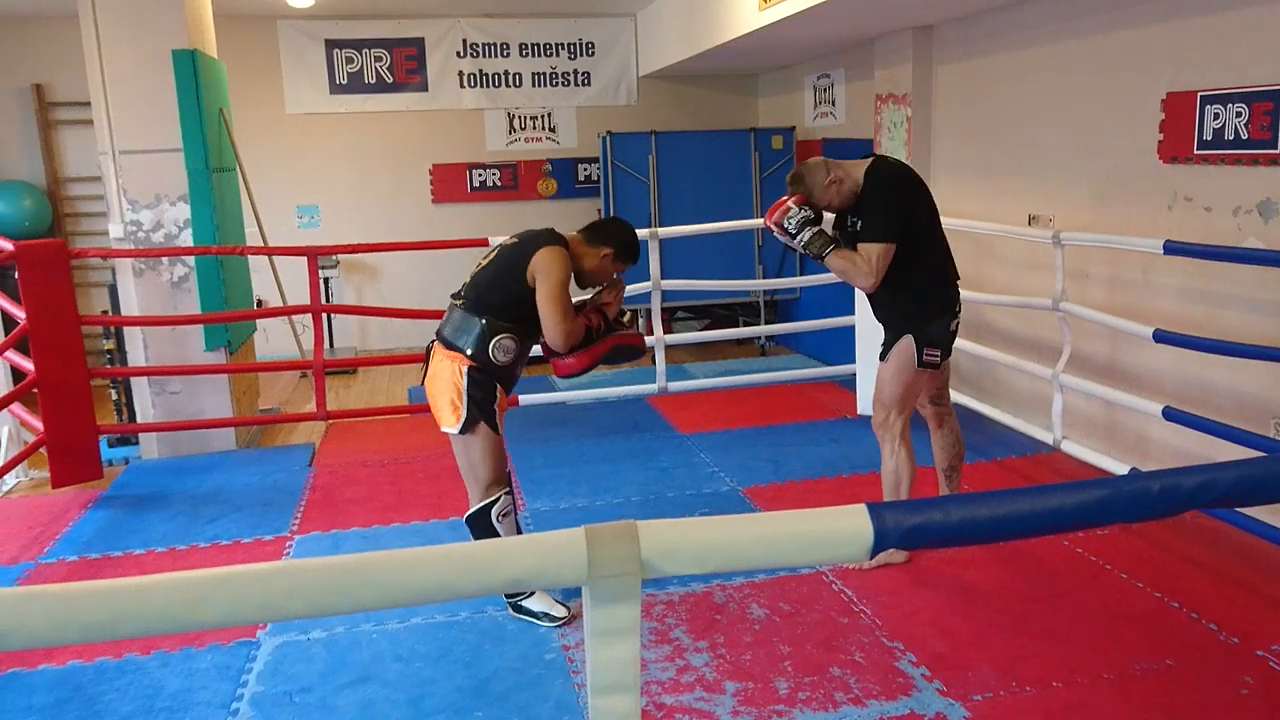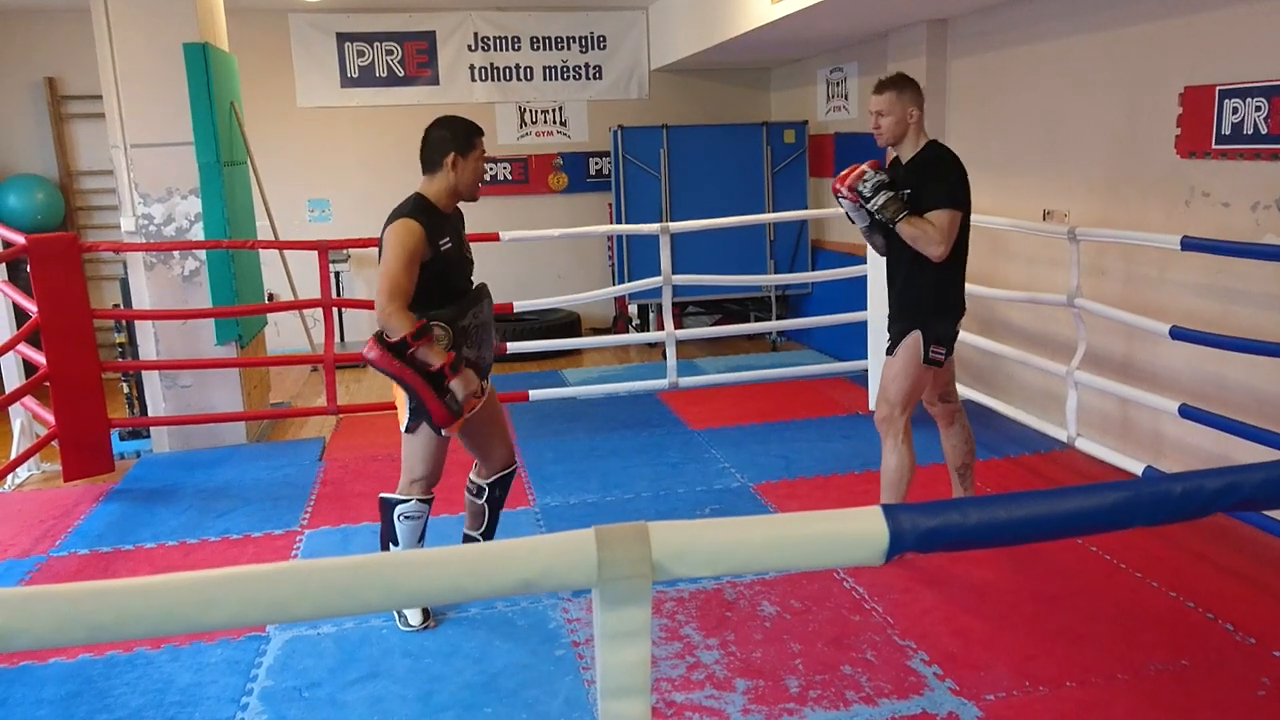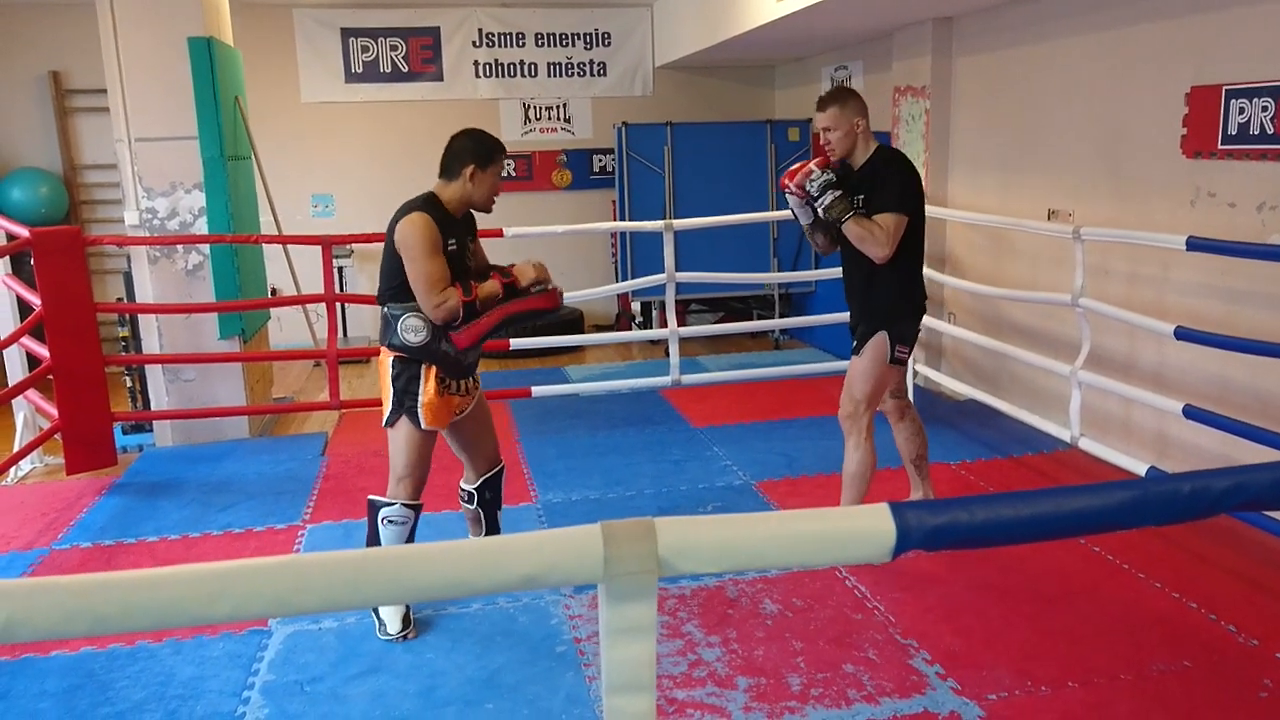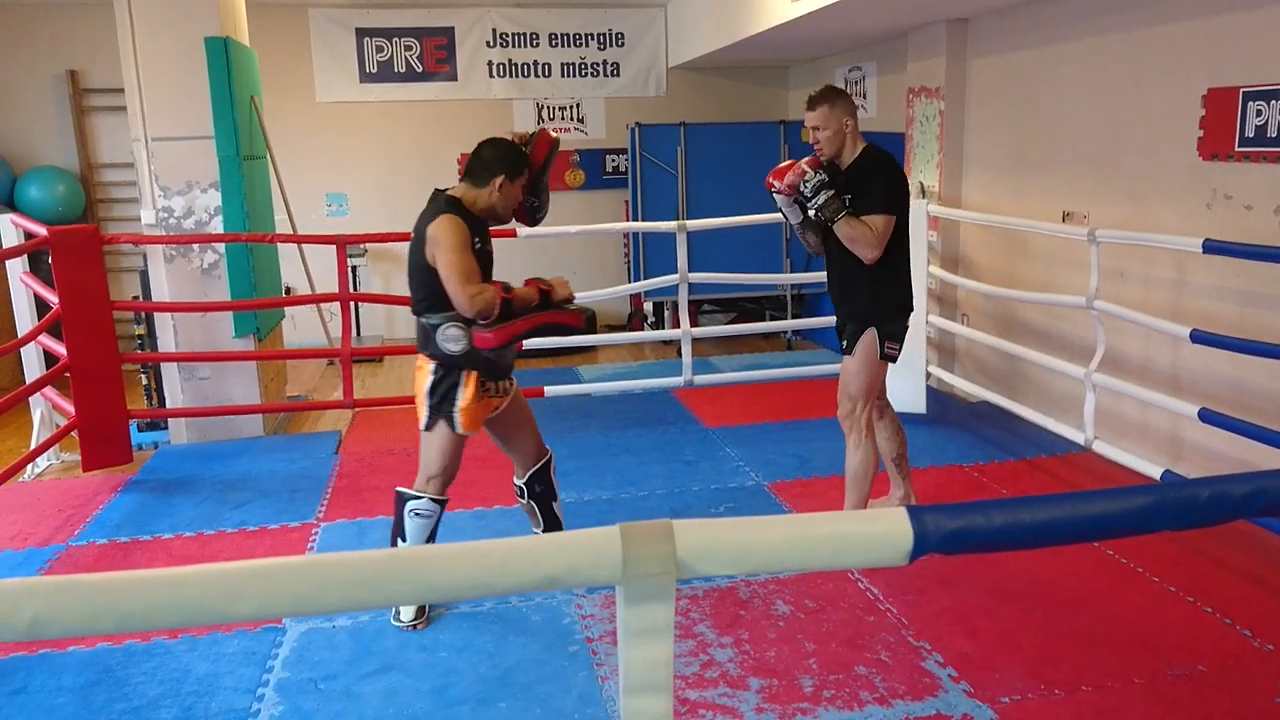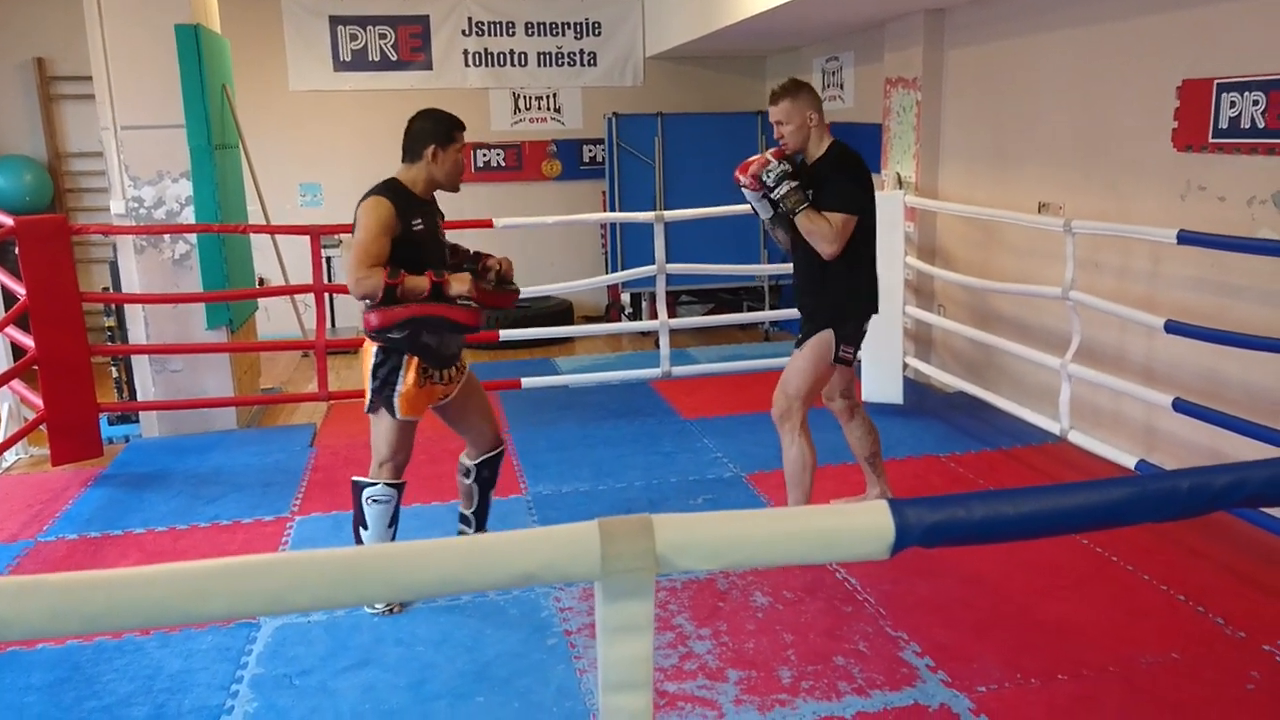
dt=1s
person 1, frame 1
left shoulder: (540, 246)
right shoulder: (553, 256)
left elbow: (547, 320)
right elbow: (559, 338)
left wrist: (593, 312)
right wrist: (600, 315)
left hip: (469, 368)
right hip: (466, 374)
left knee: (497, 478)
right knee: (488, 488)
right ankle: (518, 593)
person 1, frame 2
left shoulder: (450, 216)
right shoulder: (409, 227)
right elbow: (389, 310)
left wrist: (473, 351)
right wrist: (448, 368)
left hip: (467, 368)
right hip: (430, 377)
left knee: (499, 461)
right knee: (419, 484)
person 1, frame 3
left shoulder: (462, 220)
right shoulder: (418, 222)
left elbow: (477, 274)
right elbow: (440, 305)
left wrist: (518, 279)
right wrist: (510, 282)
left hip: (455, 368)
right hip: (413, 370)
left knee: (487, 464)
right knee: (405, 487)
person 1, frame 4
left shoulder: (473, 212)
right shoulder: (446, 223)
left elbow: (531, 212)
right elbow: (473, 301)
left wrist: (534, 162)
right wrist: (543, 293)
left hip: (488, 368)
right hip: (453, 374)
left knee: (534, 459)
right knee: (433, 484)
person 1, frame 5
left shoulder: (426, 204)
right shoulder: (381, 206)
right elbow: (361, 279)
left wrist: (479, 262)
right wrist: (443, 284)
left hip: (442, 353)
right hip: (399, 360)
left knee: (488, 443)
right knee: (388, 468)
left ankle: (470, 537)
person 2, frame 1
left shoulder: (886, 188)
right shoulder: (859, 189)
left elbow: (867, 275)
right elbow: (845, 261)
left wrist: (815, 236)
right wrist: (806, 238)
left hip: (921, 315)
right hip: (922, 311)
left knee: (888, 420)
right knee: (935, 410)
person 2, frame 2
left shoulder: (941, 166)
right shoulder: (894, 169)
left elbow: (937, 245)
left wrist: (886, 204)
right wrist: (863, 216)
left hip: (930, 311)
right hip: (912, 308)
left knee: (890, 418)
right knee: (943, 407)
right ankle: (964, 504)
person 2, frame 3
left shoulder: (893, 170)
right shoulder: (844, 174)
left elbow: (881, 247)
right elbow: (827, 245)
left wrist: (833, 200)
right wrist: (807, 211)
left hip: (891, 310)
right hip: (871, 308)
left knee: (853, 415)
right knee: (894, 404)
right ankle: (923, 497)
person 2, frame 4
left shoulder: (881, 171)
right shoulder: (831, 173)
left elbow: (870, 247)
right elbow: (819, 245)
left wrist: (824, 200)
right wrist: (795, 210)
left hip: (878, 308)
right hip: (854, 306)
left knee: (853, 414)
right knee: (873, 404)
right ankle: (902, 495)
person 2, frame 5
left shoulder: (844, 167)
right shoulder: (806, 169)
left elbow: (830, 243)
right elbow: (793, 242)
left wrist: (788, 192)
right wrist: (765, 205)
left hip: (840, 309)
right hip: (824, 307)
left knee: (787, 411)
right knee: (842, 403)
right ankle: (879, 492)
